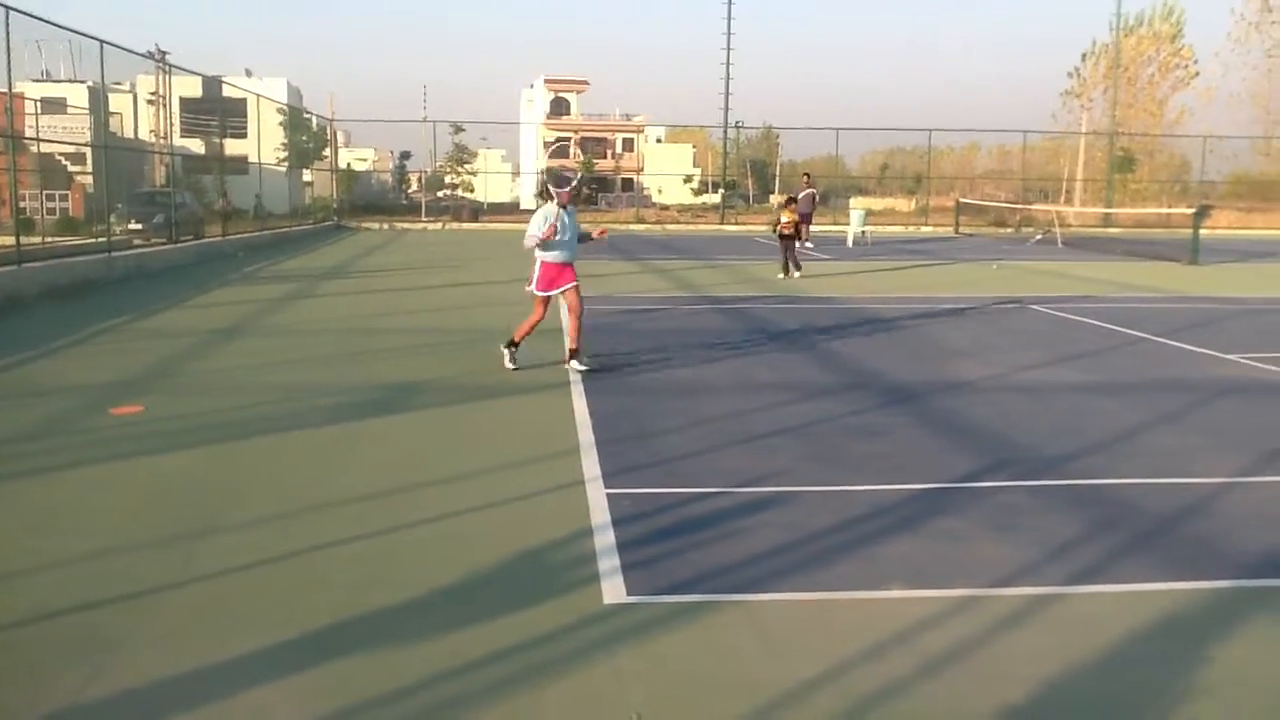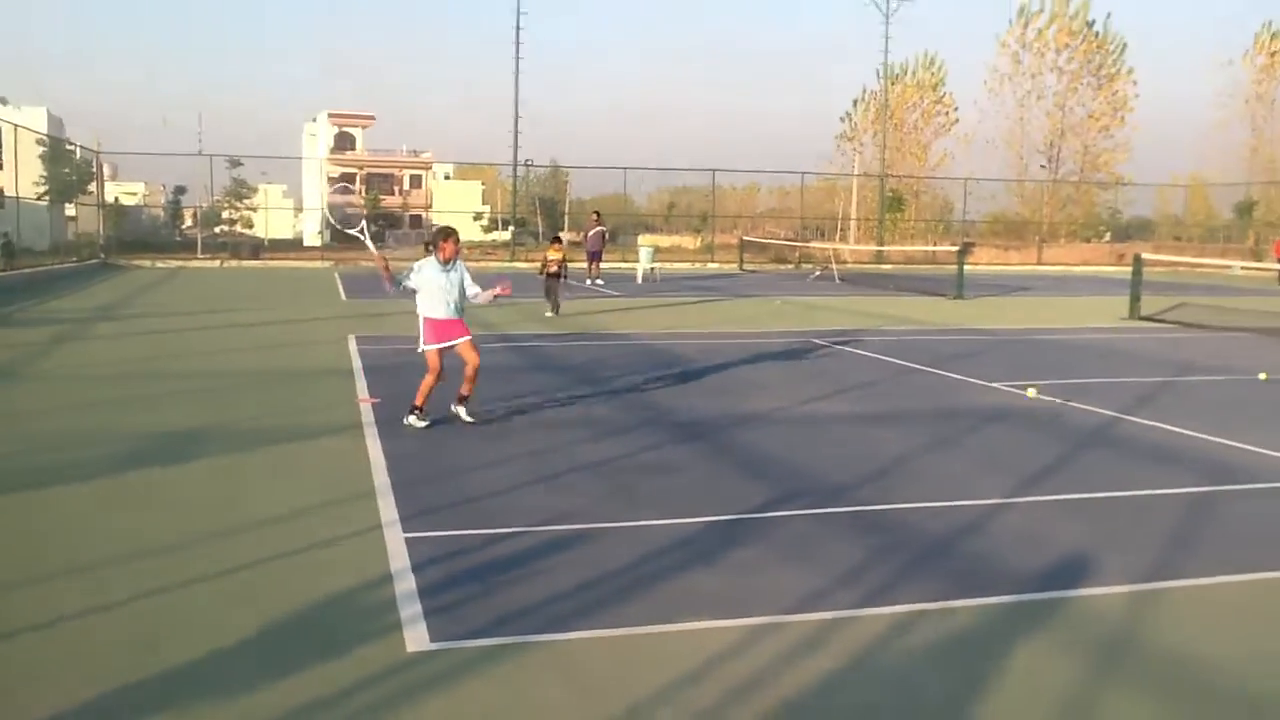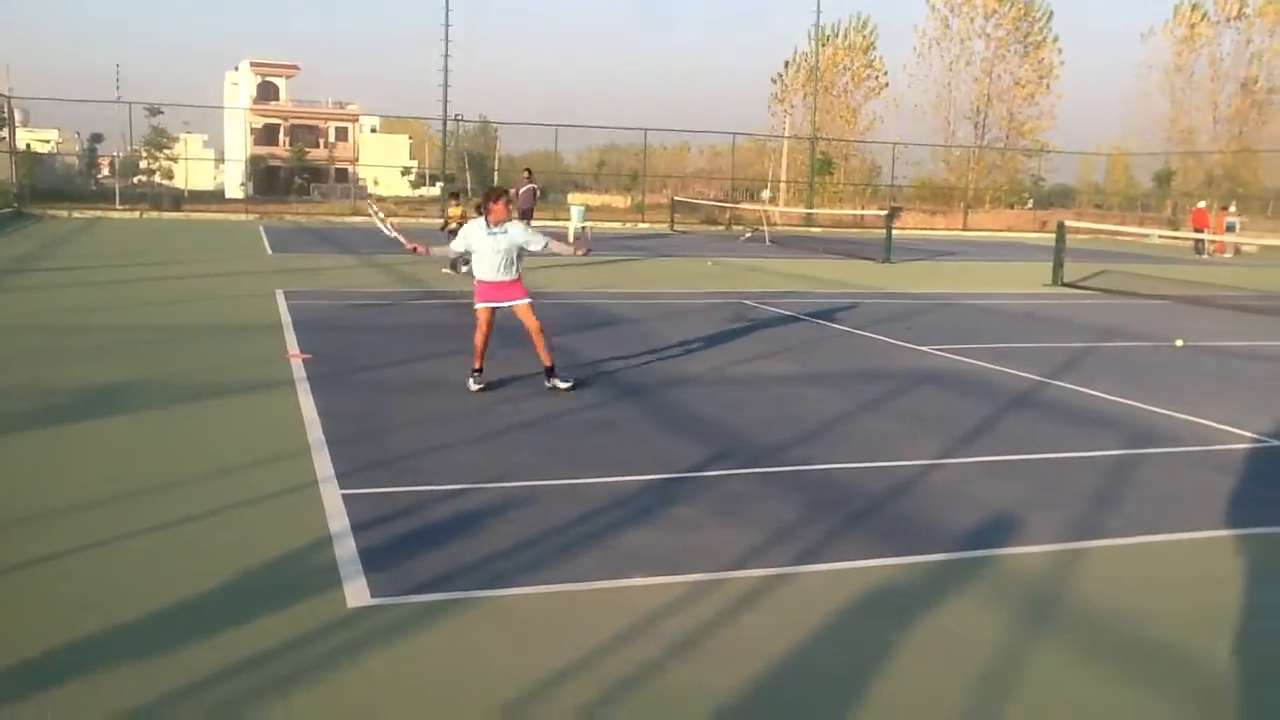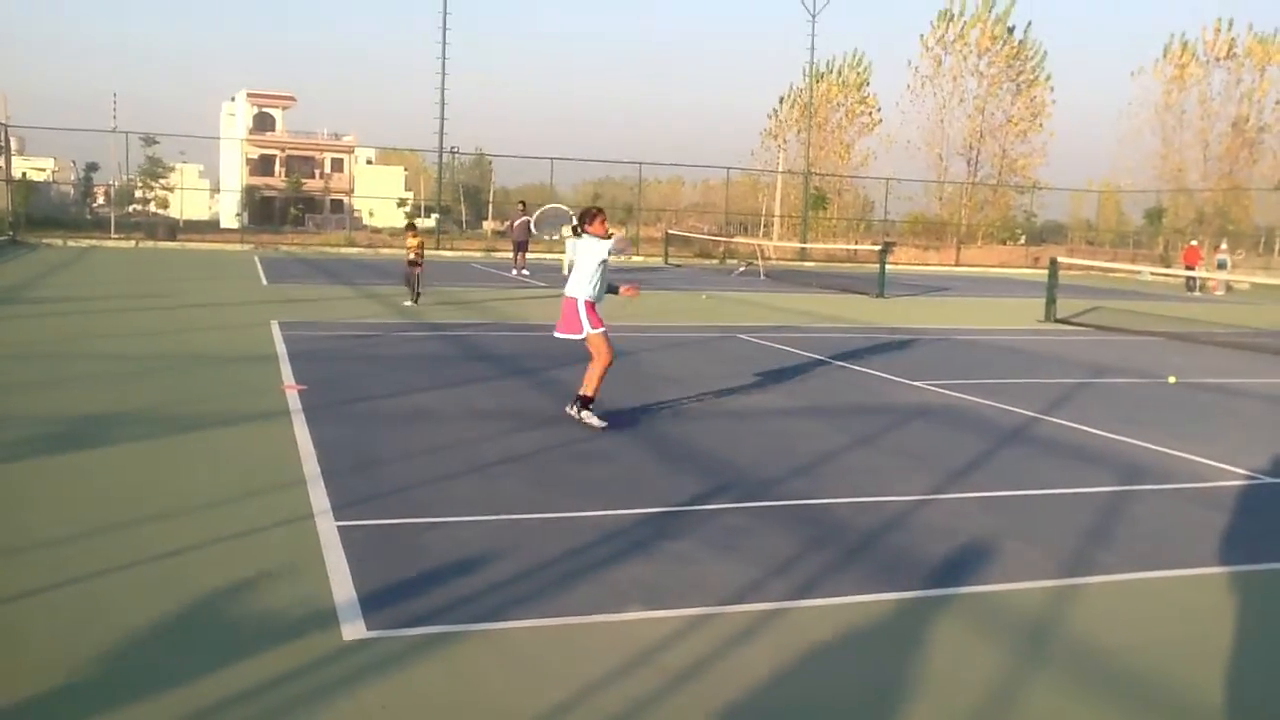
dt=0.5s
person 1, frame 1
left shoulder: (571, 212)
right shoulder: (544, 214)
left elbow: (576, 236)
right elbow: (530, 242)
left wrist: (591, 235)
right wrist: (545, 237)
left hip: (567, 267)
right hip: (546, 267)
left knee: (576, 309)
right knee: (539, 314)
left ankle: (573, 356)
right ankle: (511, 346)
person 1, frame 2
left shoulder: (460, 268)
right shoulder: (421, 268)
left elbow: (475, 296)
right elbow: (398, 286)
left wrist: (494, 292)
right wrist: (386, 273)
left hip: (454, 323)
right hip: (431, 323)
left knee: (474, 361)
right knee: (435, 369)
left ankle: (460, 402)
right ankle: (415, 412)
person 1, frame 3
left shoulder: (516, 229)
right shoulder: (471, 229)
left elbow: (545, 243)
right elbow: (453, 250)
left wrist: (573, 251)
right wrist: (427, 250)
left hip: (512, 284)
right hip: (485, 284)
left knee: (535, 327)
right knee: (483, 329)
left ankle: (551, 374)
right ankle: (476, 372)
person 1, frame 4
left shoulder: (595, 246)
right shoulder: (589, 244)
right elbow: (616, 244)
left wrist: (619, 289)
right wrist: (611, 238)
left hip: (585, 306)
right hip: (579, 305)
left knee: (601, 357)
right knee: (606, 355)
left ankle: (581, 404)
right ankle: (583, 404)
